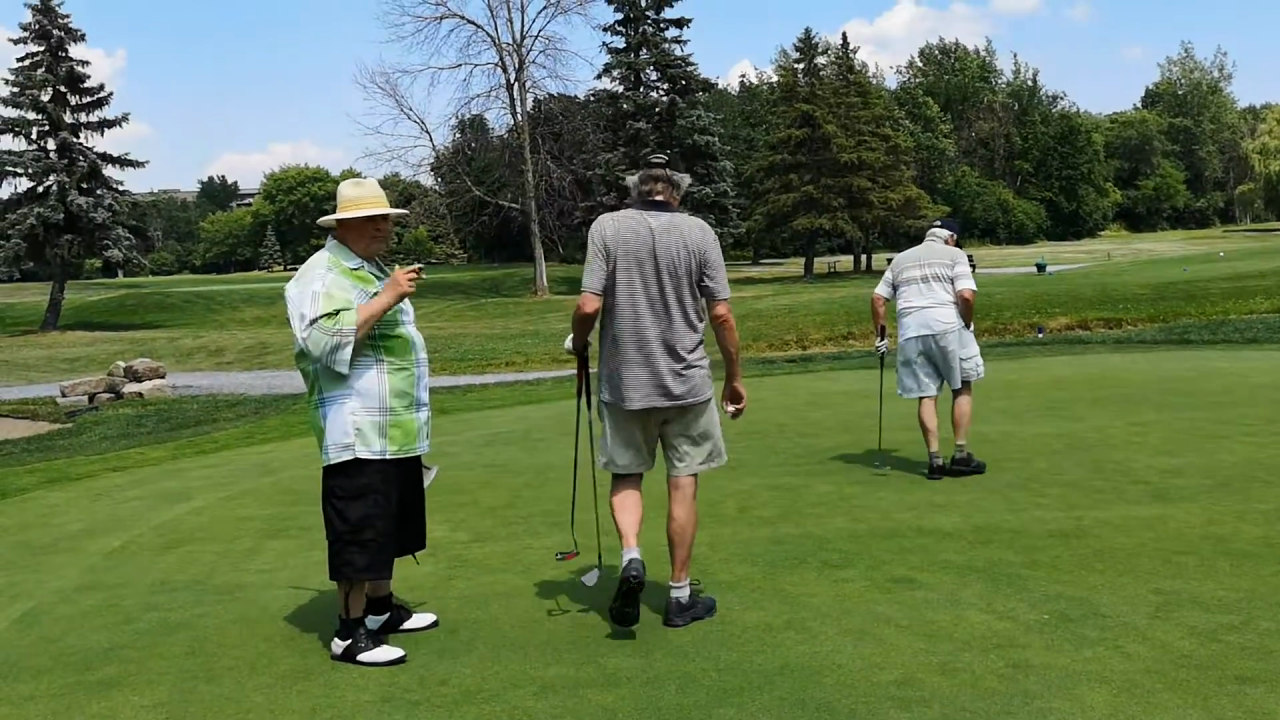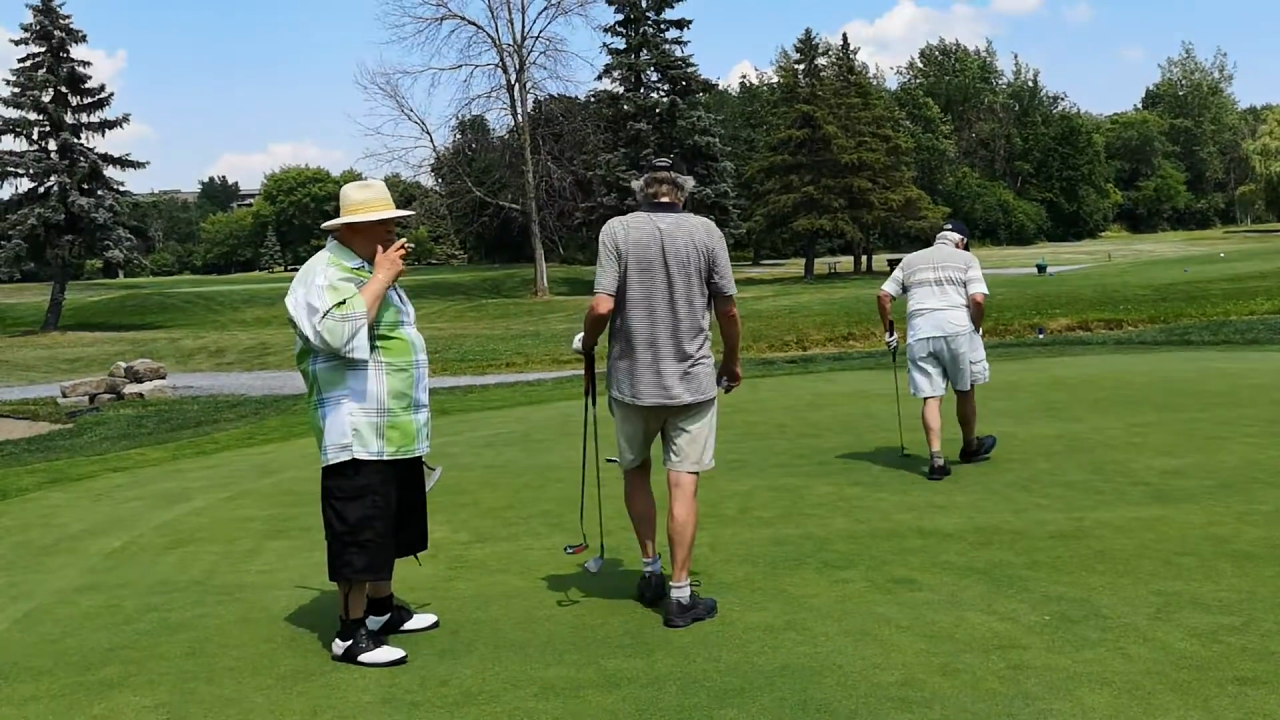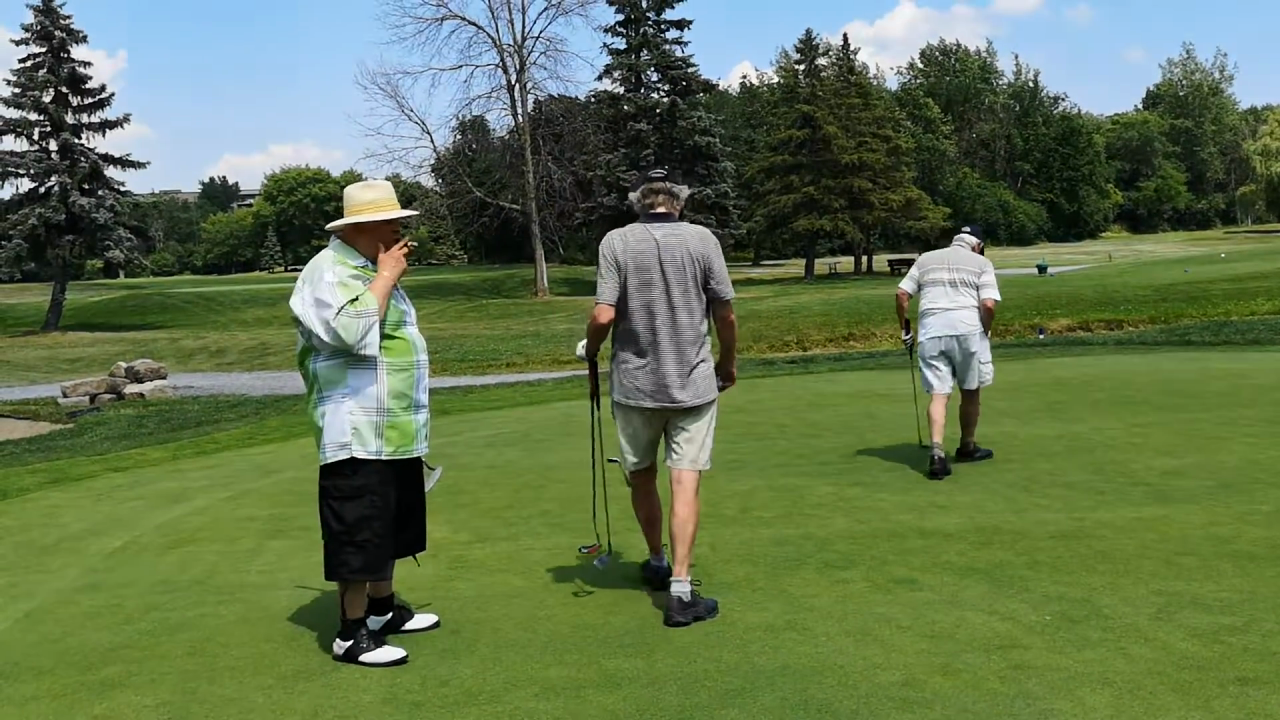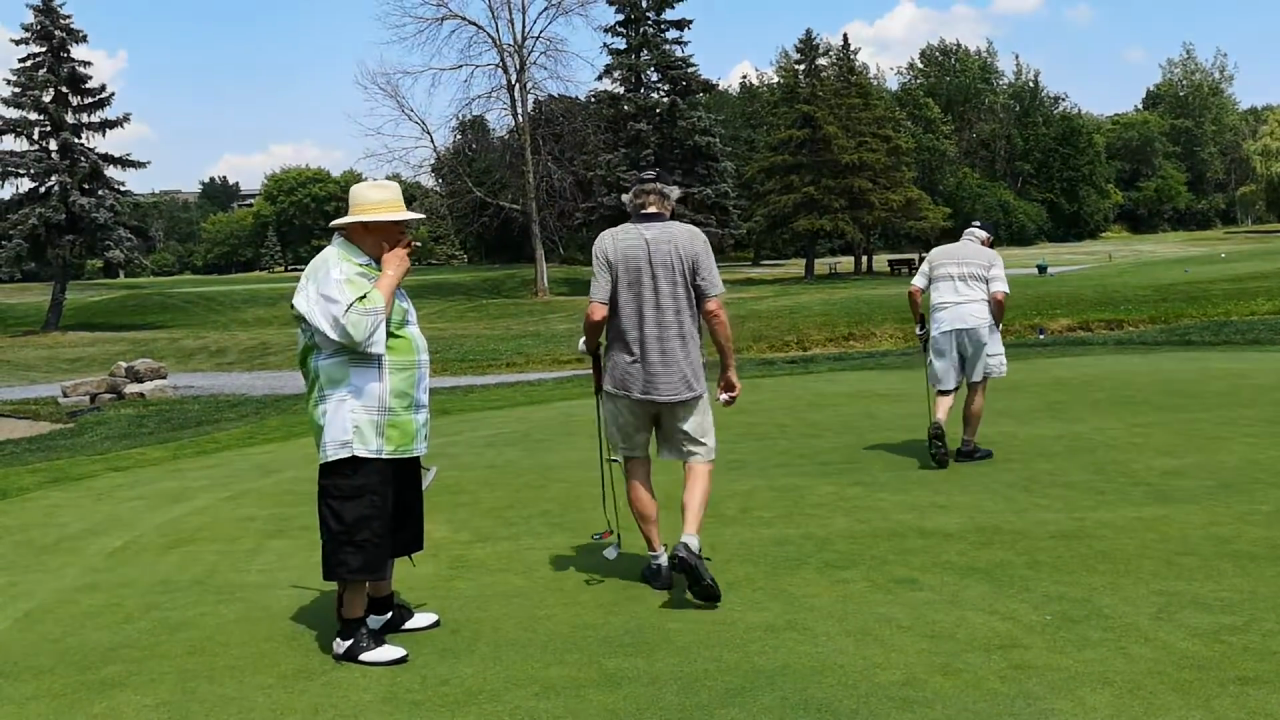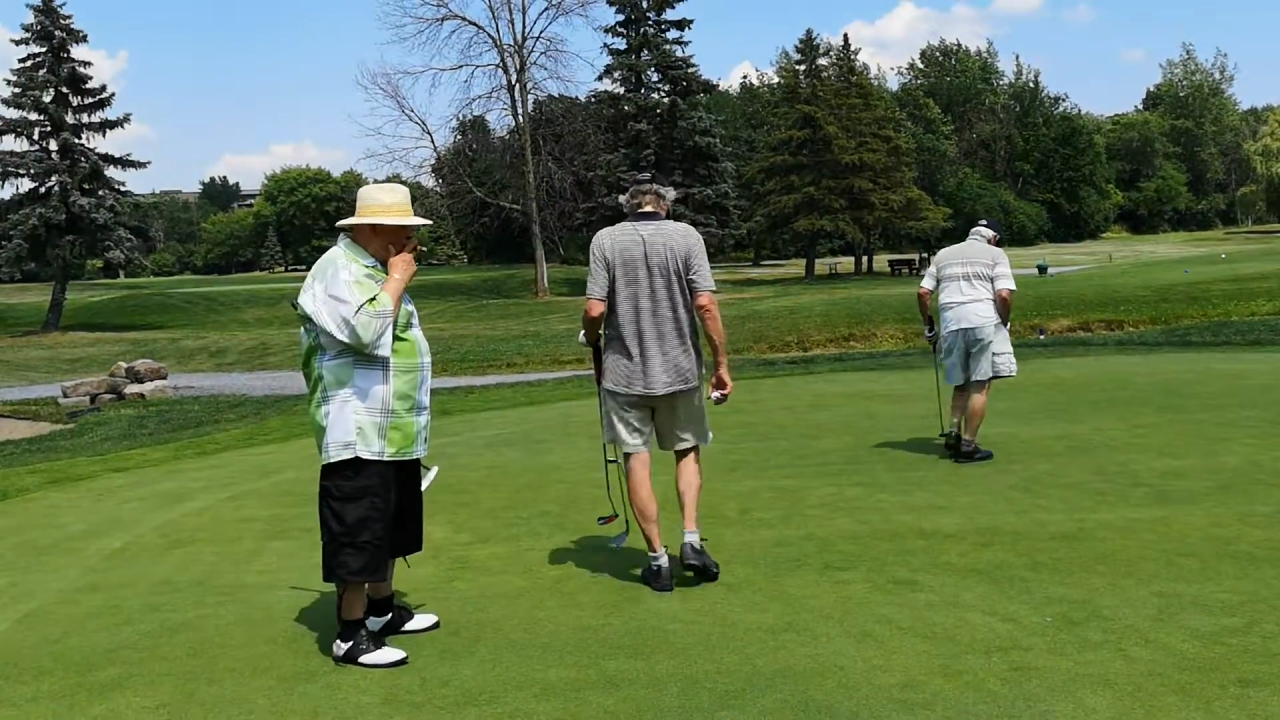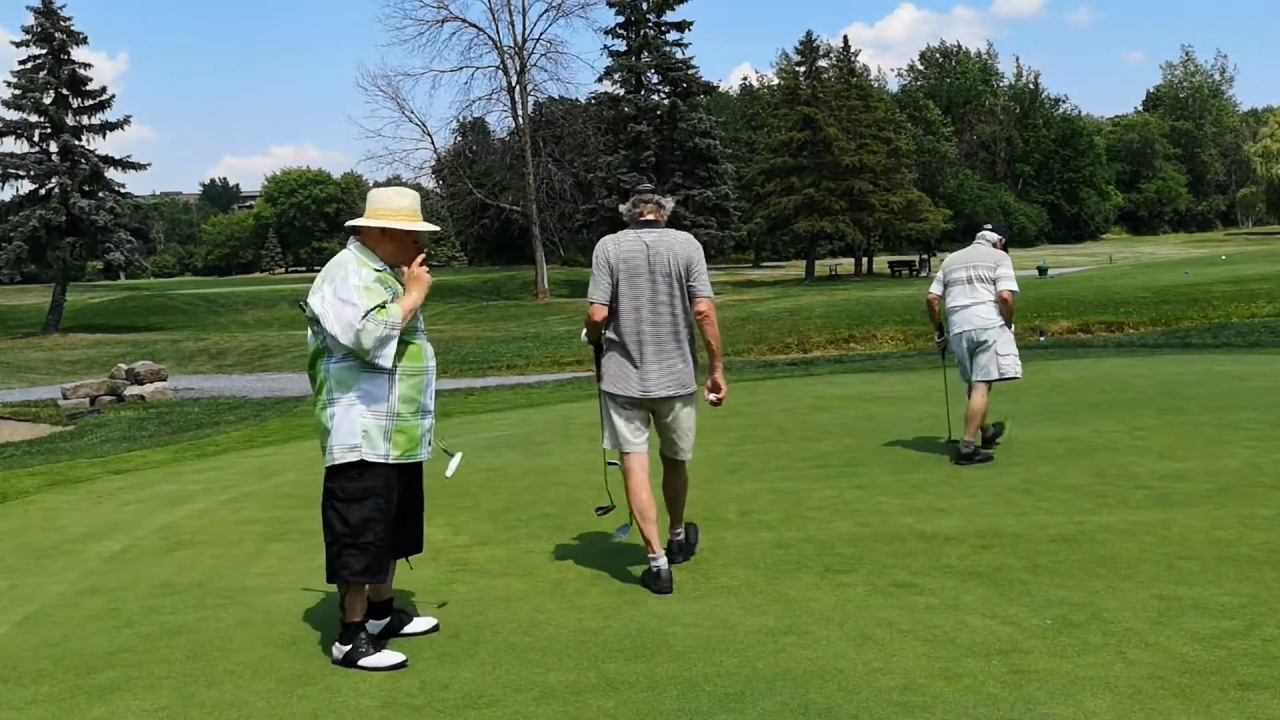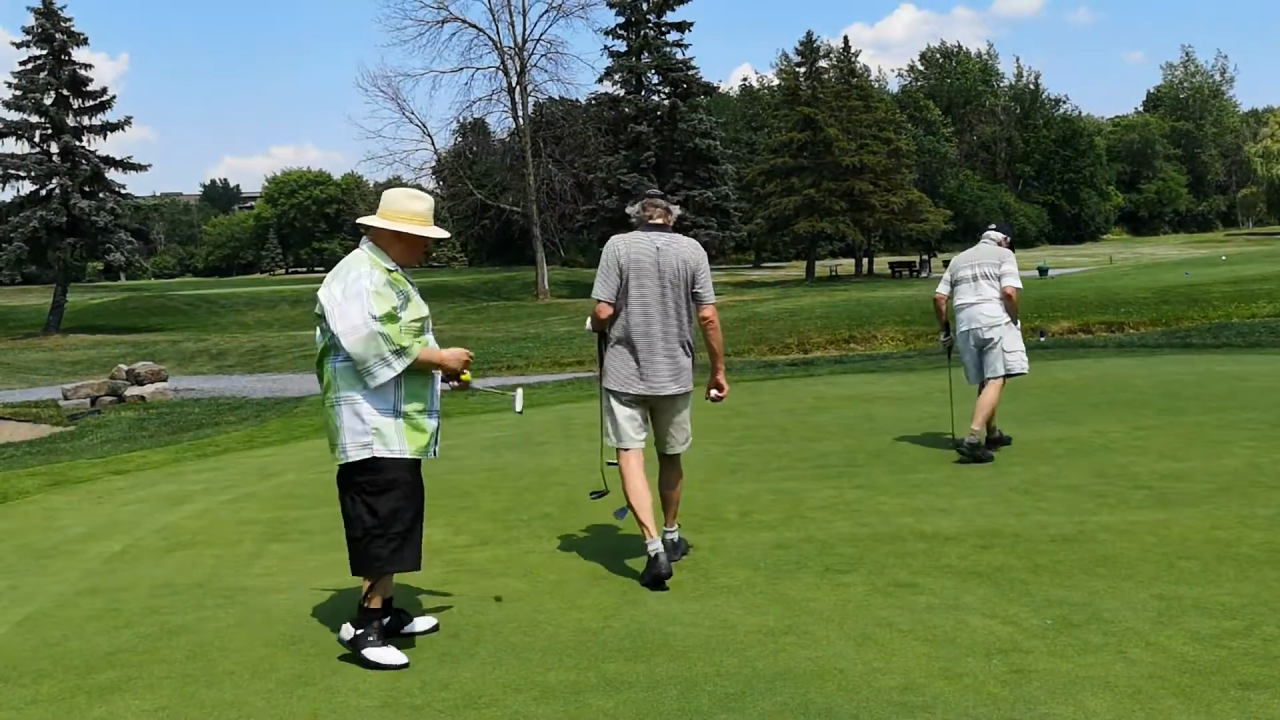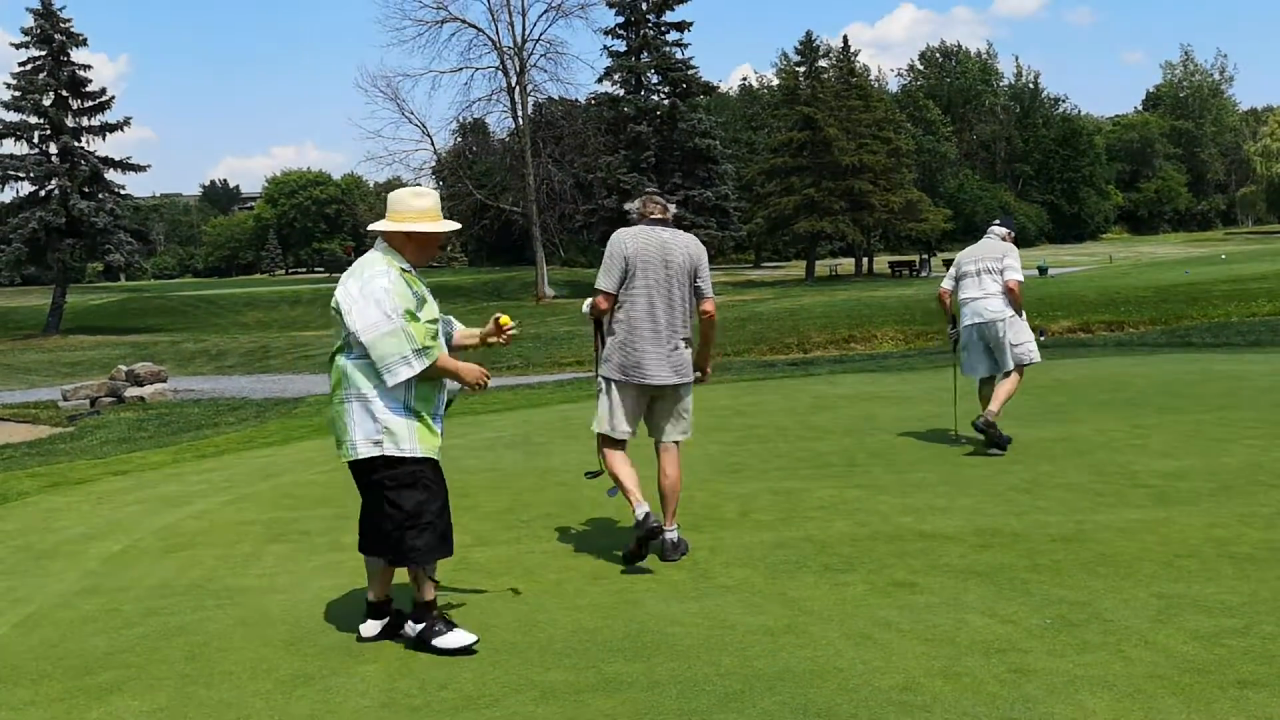
dt=0.2s
person 1, frame 1
left shoulder: (373, 270)
right shoulder: (324, 273)
right elbow: (326, 339)
right wrist: (386, 298)
left hip: (393, 428)
right hip: (356, 431)
left knee: (386, 523)
right knee: (358, 529)
left ankle: (381, 608)
right ankle: (350, 633)
person 1, frame 2
left shoulder: (370, 269)
right shoulder: (325, 272)
right elbow: (341, 333)
right wrist: (381, 280)
left hip: (394, 430)
right hip: (356, 432)
left knee: (389, 524)
right knee: (359, 530)
left ankle: (382, 609)
right ankle: (352, 634)
person 1, frame 3
left shoulder: (371, 269)
right shoulder: (329, 271)
right elbow: (353, 331)
right wrist: (386, 278)
left hip: (395, 429)
right hip: (356, 431)
left knee: (390, 524)
right knee: (358, 529)
left ankle: (383, 609)
right ankle: (352, 633)
person 1, frame 4
left shoulder: (371, 267)
right shoulder: (332, 269)
right elbow: (361, 329)
right wrist: (391, 277)
left hip: (393, 428)
right hip: (356, 430)
left knee: (389, 523)
right knee: (357, 529)
left ankle: (383, 608)
right ankle: (352, 632)
person 1, frame 5
left shoulder: (373, 269)
right shoulder: (339, 270)
right elbow: (368, 331)
right wrist: (398, 281)
left hip: (393, 428)
right hip: (358, 431)
left knee: (389, 524)
right knee: (357, 529)
left ankle: (383, 609)
right ankle: (351, 634)
person 1, frame 6
left shoulder: (381, 272)
right shoulder: (348, 273)
right elbow: (374, 339)
right wrist: (415, 295)
left hip: (396, 429)
right hip: (364, 431)
left knee: (392, 525)
right knee: (362, 530)
left ankle: (382, 613)
right ankle: (351, 638)
person 1, frame 7
left shoulder: (389, 273)
right shoulder: (359, 275)
right elbow: (379, 350)
left wrist: (444, 356)
right wrist: (439, 360)
left hip: (397, 423)
right hip: (371, 426)
left knee: (386, 522)
right knee: (388, 520)
left ankle: (384, 611)
right ankle: (362, 623)
person 1, frame 8
left shoulder: (403, 274)
right shoulder: (374, 276)
left elbow: (436, 333)
right elbow: (401, 352)
left wrist: (482, 335)
right wrist: (460, 371)
left hip: (399, 423)
right hip: (384, 425)
left knee: (389, 519)
right knee: (420, 514)
left ankle: (379, 614)
right ankle: (427, 615)
person 2, frame 1
left shoulder: (607, 227)
right shoulder: (699, 232)
left elbow: (589, 306)
right elbow: (720, 314)
left wrist: (578, 343)
right wrist: (734, 379)
left hip: (623, 383)
right hip: (686, 382)
left knee: (624, 478)
right knee: (682, 486)
left ankle: (631, 557)
right ankle: (680, 596)
person 2, frame 2
left shoulder: (617, 230)
right shoulder: (706, 231)
left elbow: (602, 306)
right elbow: (728, 310)
left wrist: (586, 342)
right wrist: (732, 362)
left hip: (632, 380)
right hip: (692, 379)
left knee: (636, 474)
right knee: (683, 484)
left ankle: (651, 569)
right ankle: (679, 595)
person 2, frame 3
left shoulder: (616, 241)
right shoulder: (702, 239)
left elbow: (603, 316)
right elbow: (724, 314)
left wrist: (590, 349)
right wrist: (728, 361)
left hip: (634, 384)
right hip: (692, 383)
left knee: (642, 474)
right knee: (685, 481)
left ankle: (657, 562)
right ankle: (680, 589)
person 2, frame 4
left shoulder: (608, 241)
right shoulder: (691, 237)
left elbow: (597, 314)
right elbow: (713, 310)
left wrist: (590, 345)
right wrist: (729, 368)
left hip: (626, 377)
right hip: (683, 377)
left knee: (637, 467)
right knee: (699, 462)
left ankle: (657, 560)
right ankle: (689, 543)
person 2, frame 5
left shoulder: (606, 240)
right shoulder: (686, 236)
left elbow: (595, 311)
right elbow: (706, 305)
left wrist: (590, 337)
right wrist: (721, 364)
left hip: (624, 373)
right hip: (679, 371)
left knee: (638, 464)
right knee: (688, 454)
left ankle: (658, 561)
right ankle: (692, 544)
person 2, frame 6
left shoulder: (608, 246)
right shoulder: (686, 244)
left elbow: (598, 315)
right elbow: (704, 311)
left wrist: (591, 336)
right wrist: (717, 368)
left hip: (623, 376)
right hip: (675, 375)
left knee: (636, 467)
right knee: (675, 460)
left ankle: (658, 562)
right ankle: (677, 539)
person 2, frame 7
left shoulder: (618, 245)
right shoulder: (692, 249)
left elbow: (604, 313)
right elbow: (708, 316)
left wrist: (594, 324)
right wrist: (718, 370)
left hip: (625, 374)
right hip: (675, 373)
left knee: (631, 460)
right knee: (670, 459)
left ankle: (655, 547)
right ankle: (671, 537)
person 2, frame 8
left shoulder: (622, 238)
right shoulder: (692, 244)
left elbow: (603, 303)
right elbow: (708, 310)
left wrist: (591, 308)
right wrist: (704, 357)
left hip: (624, 363)
right hip: (675, 365)
left knee: (611, 443)
right knee: (668, 448)
left ankle: (641, 513)
right ankle: (670, 535)
person 3, frame 1
left shoulder: (901, 259)
right shoulder: (955, 254)
left elbow: (877, 299)
right elbow: (966, 295)
left wrist: (880, 335)
right wrist: (967, 325)
left hip: (911, 333)
right hip: (947, 328)
left knee: (926, 397)
right knee: (962, 391)
left ankle: (935, 459)
right ankle: (960, 454)
person 3, frame 2
left shoulder: (910, 260)
right shoulder: (966, 259)
left elbow: (883, 296)
right elbow: (978, 300)
left wrist: (889, 331)
right wrist: (976, 329)
left hip: (921, 334)
right hip: (957, 330)
left knee: (931, 397)
right knee: (965, 391)
left ankle: (937, 460)
right ankle: (970, 446)
person 3, frame 3
left shoulder: (926, 259)
right shoulder: (981, 263)
left elbow: (901, 294)
right elbow: (989, 305)
left wrist: (905, 328)
right wrist: (985, 332)
left hip: (931, 333)
right hip: (967, 330)
left knee: (939, 394)
right knee: (970, 391)
left ankle: (938, 453)
right ankle: (966, 447)
person 3, frame 4
left shoulder: (936, 253)
right shoulder: (990, 256)
left elbow: (914, 291)
right elbow: (998, 298)
left wrist: (920, 324)
right wrist: (996, 325)
left hip: (942, 326)
right hip: (977, 323)
left knee: (947, 387)
right knee: (976, 386)
left ankle: (938, 425)
right ankle: (967, 446)
person 3, frame 5
left shoulder: (943, 254)
right shoulder: (996, 254)
left elbow: (923, 293)
right elbow: (1004, 295)
left wrist: (929, 325)
right wrist: (1003, 323)
left hip: (951, 325)
right hip: (984, 323)
left knee: (962, 384)
right knee: (980, 385)
left ankle: (955, 432)
right ankle: (967, 446)
person 3, frame 6
left shoulder: (950, 259)
right shoulder: (999, 257)
left elbow: (932, 299)
right elbow: (1005, 296)
left wrist: (939, 330)
right wrist: (1008, 325)
left hip: (959, 328)
right hip: (989, 325)
left knee: (977, 384)
right knee: (981, 386)
left ankle: (986, 432)
right ankle: (968, 448)
person 3, frame 7
left shoulder: (958, 259)
right shoulder: (1004, 254)
left elbow: (939, 298)
right elbow: (1009, 292)
left wrist: (944, 330)
right wrist: (1014, 322)
left hip: (966, 325)
right hip: (995, 322)
left knee: (985, 381)
right knee: (996, 381)
left ankle: (992, 434)
right ankle: (972, 438)
person 3, frame 8
left shoulder: (963, 254)
right shoulder: (1007, 249)
left elbow: (943, 292)
right elbow: (1012, 285)
left wrist: (952, 323)
right wrist: (1020, 314)
left hip: (970, 320)
right hip: (1000, 316)
left knee: (986, 376)
right knee: (1015, 371)
left ankle: (991, 430)
right ankle: (987, 419)
